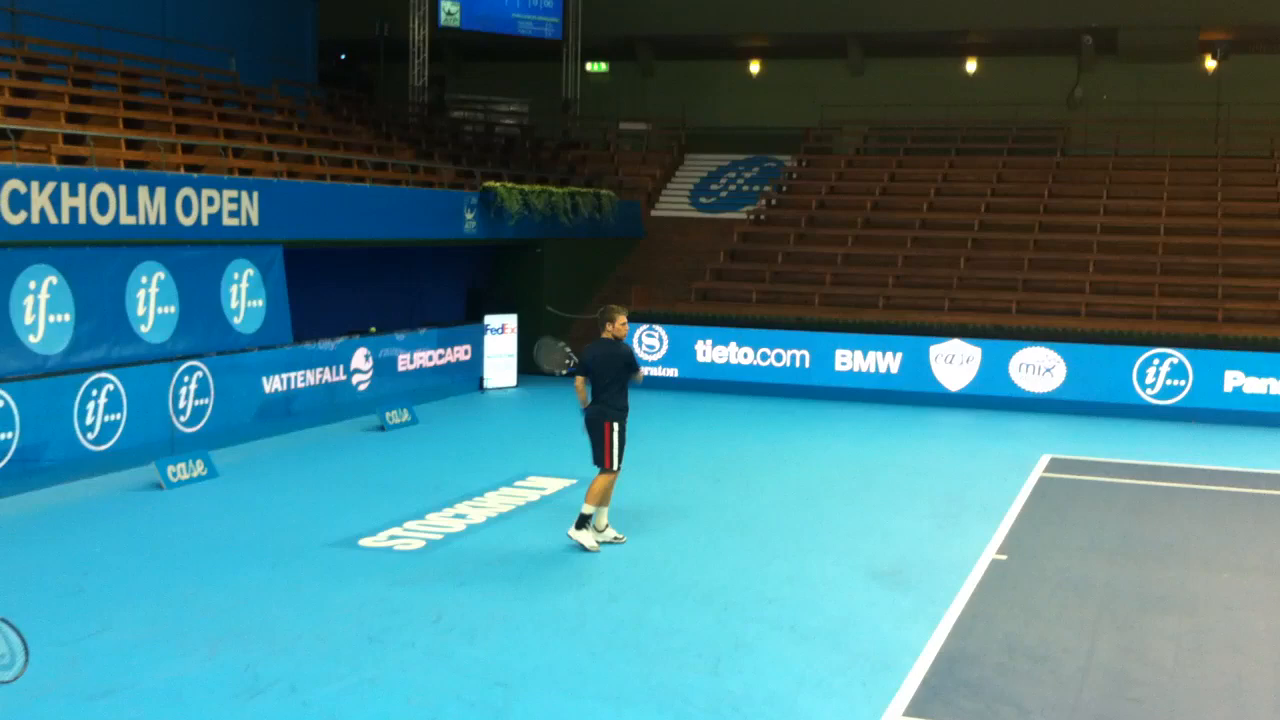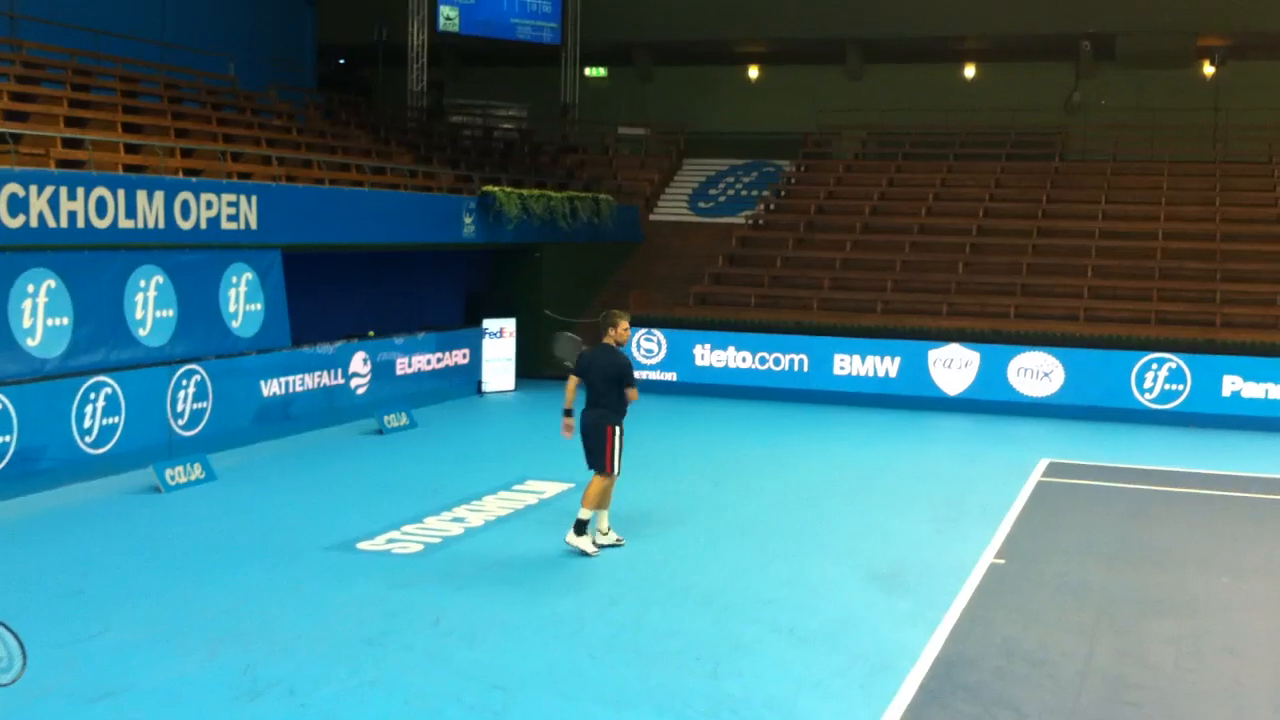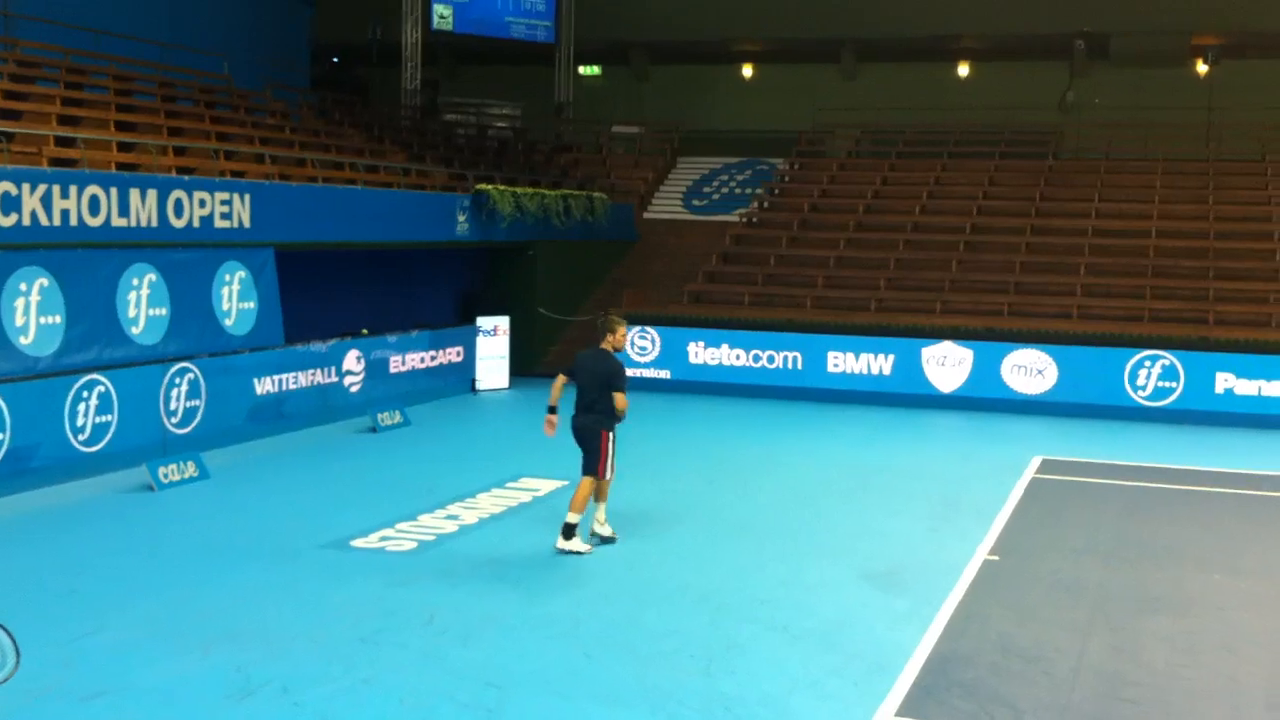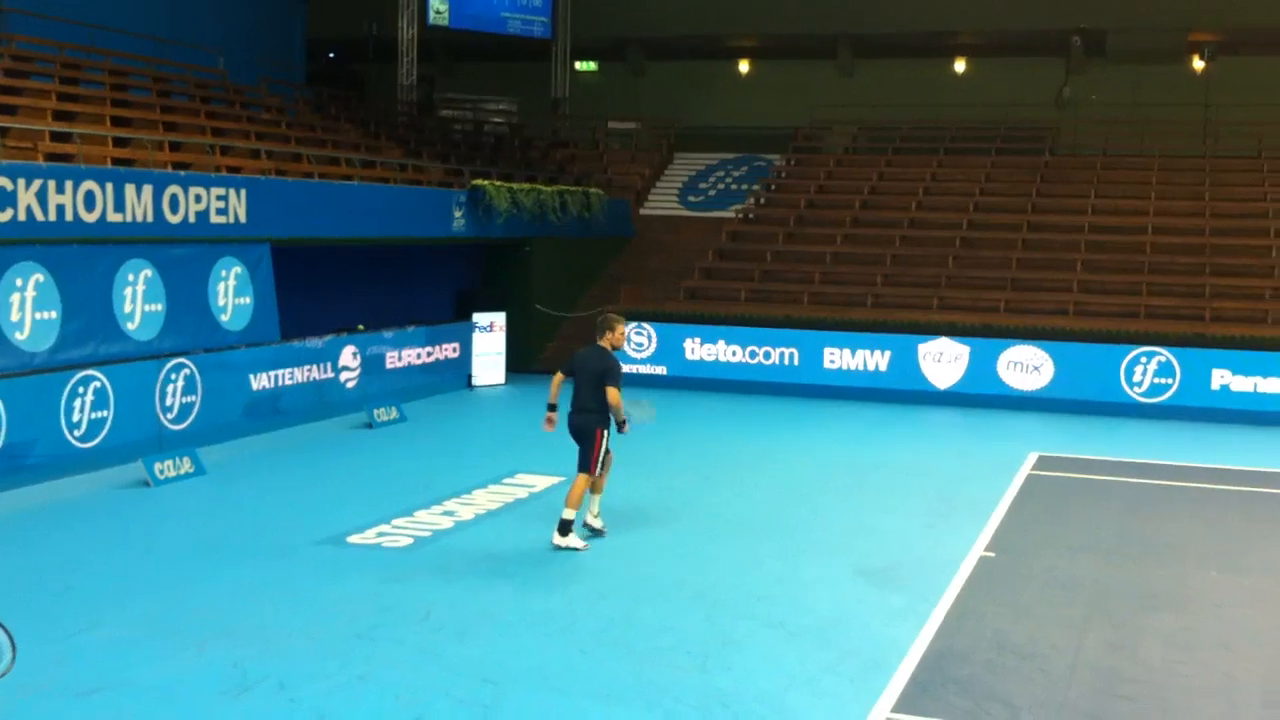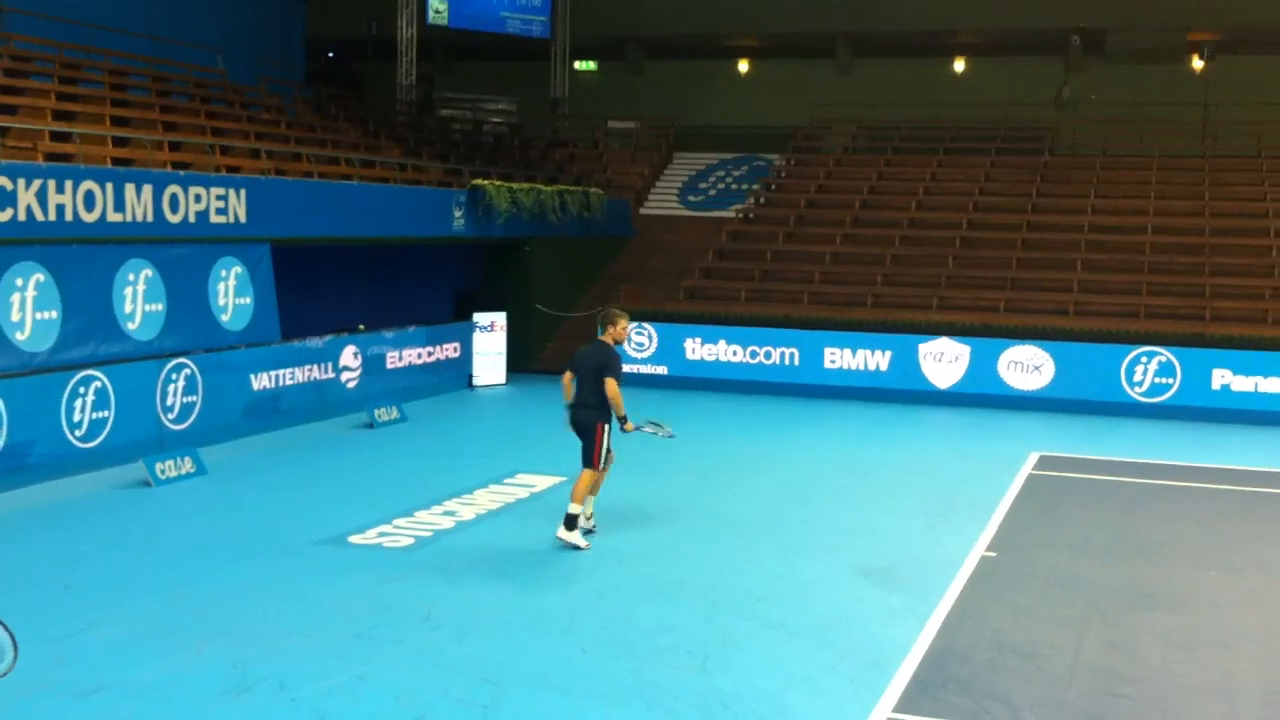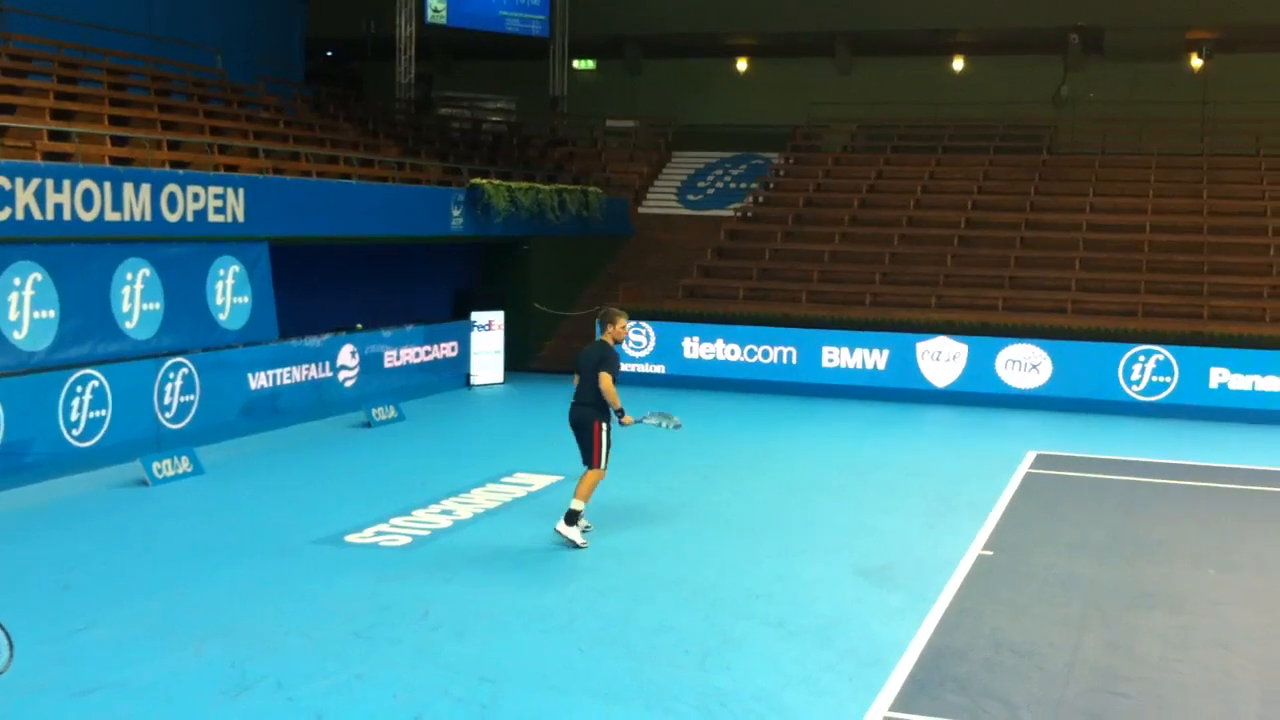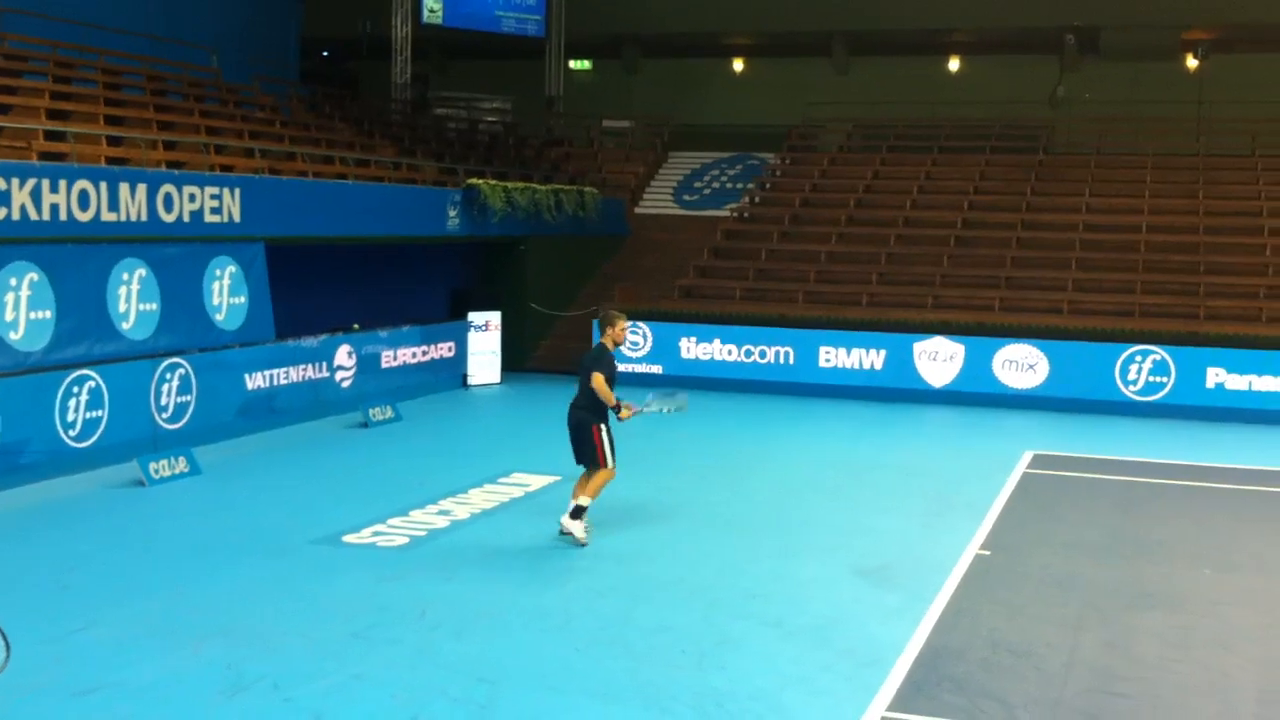
dt=0.1s
person 1, frame 1
left shoulder: (588, 351)
right shoulder: (623, 351)
left elbow: (579, 384)
right elbow: (638, 376)
left hip: (594, 414)
right hip: (612, 418)
left knee: (610, 472)
right knee: (608, 473)
left ankle: (602, 528)
right ankle: (581, 526)
person 1, frame 2
left shoulder: (586, 355)
right shoulder: (621, 360)
left elbow: (571, 385)
right elbow: (632, 396)
left wrist: (567, 415)
left hip: (590, 418)
right hip: (609, 421)
left knee: (607, 475)
right knee: (605, 476)
left ankle: (603, 532)
right ankle: (578, 532)
person 1, frame 3
left shoulder: (582, 357)
right shoulder: (615, 366)
left elbow: (559, 382)
right elbow: (620, 404)
left wrist: (552, 411)
right wrist: (620, 417)
left hip: (580, 421)
right hip: (600, 425)
left knee: (607, 469)
right knee: (591, 478)
left ankle: (600, 524)
right ankle: (567, 536)
person 1, frame 4
left shoulder: (579, 355)
right shoulder: (611, 363)
left elbow: (557, 379)
right elbow: (613, 398)
left wrist: (552, 409)
right wrist: (621, 422)
left hip: (576, 419)
right hip: (595, 422)
left knee: (605, 459)
right knee: (586, 475)
left ankle: (593, 514)
right ankle: (563, 532)
person 1, frame 5
left shoulder: (584, 350)
right shoulder: (611, 356)
left elbow: (567, 378)
right elbow: (611, 390)
left wrist: (571, 407)
right wrist: (623, 419)
left hip: (579, 413)
right hip: (596, 417)
left knee: (606, 459)
right knee: (593, 470)
left ankle: (585, 515)
right ankle: (569, 527)
person 1, frame 6
left shoulder: (588, 351)
right shoulder: (610, 354)
right elbow: (605, 384)
right wrist: (620, 412)
left hip: (578, 412)
right hip: (594, 416)
left knee: (595, 465)
right knee: (597, 470)
left ankle: (575, 517)
right ankle: (568, 522)
person 1, frame 7
left shoulder: (597, 353)
right shoulder: (604, 356)
right elbow: (598, 383)
left wrist: (616, 405)
right wrist: (618, 408)
left hip: (580, 415)
right hip: (591, 419)
left knee: (593, 469)
right knee: (607, 469)
left ankle: (573, 518)
right ankle: (574, 515)
